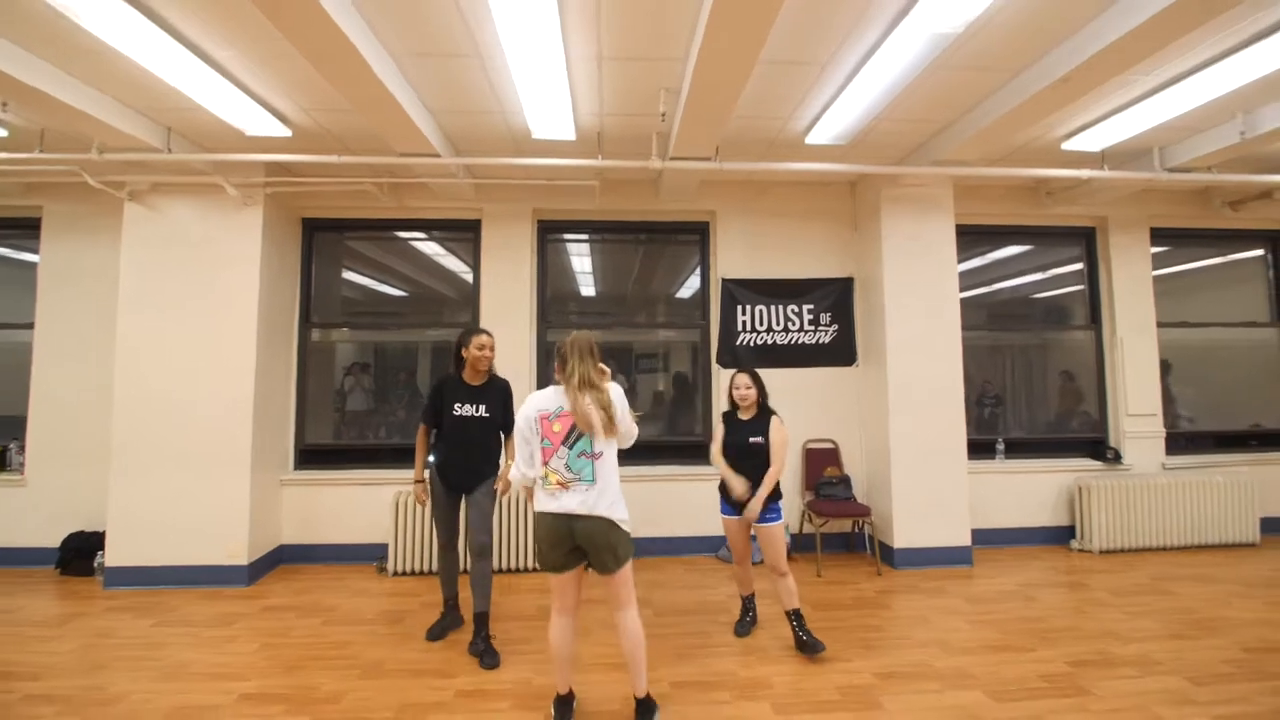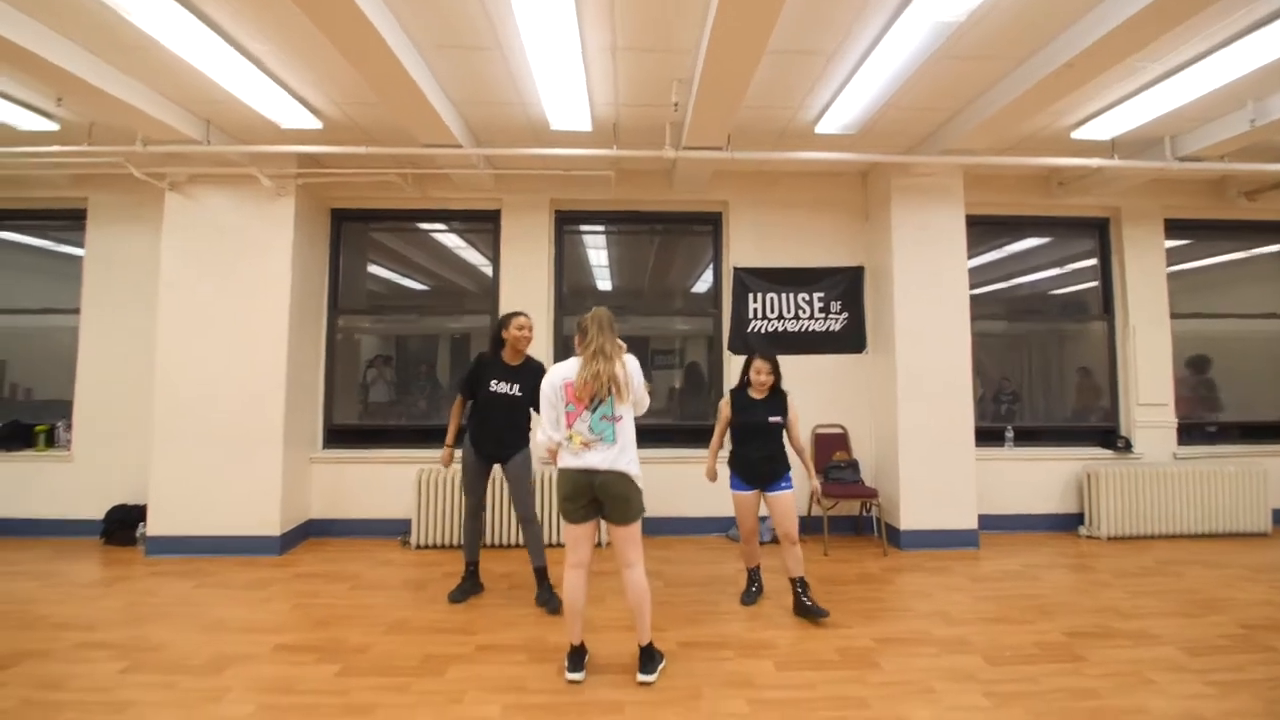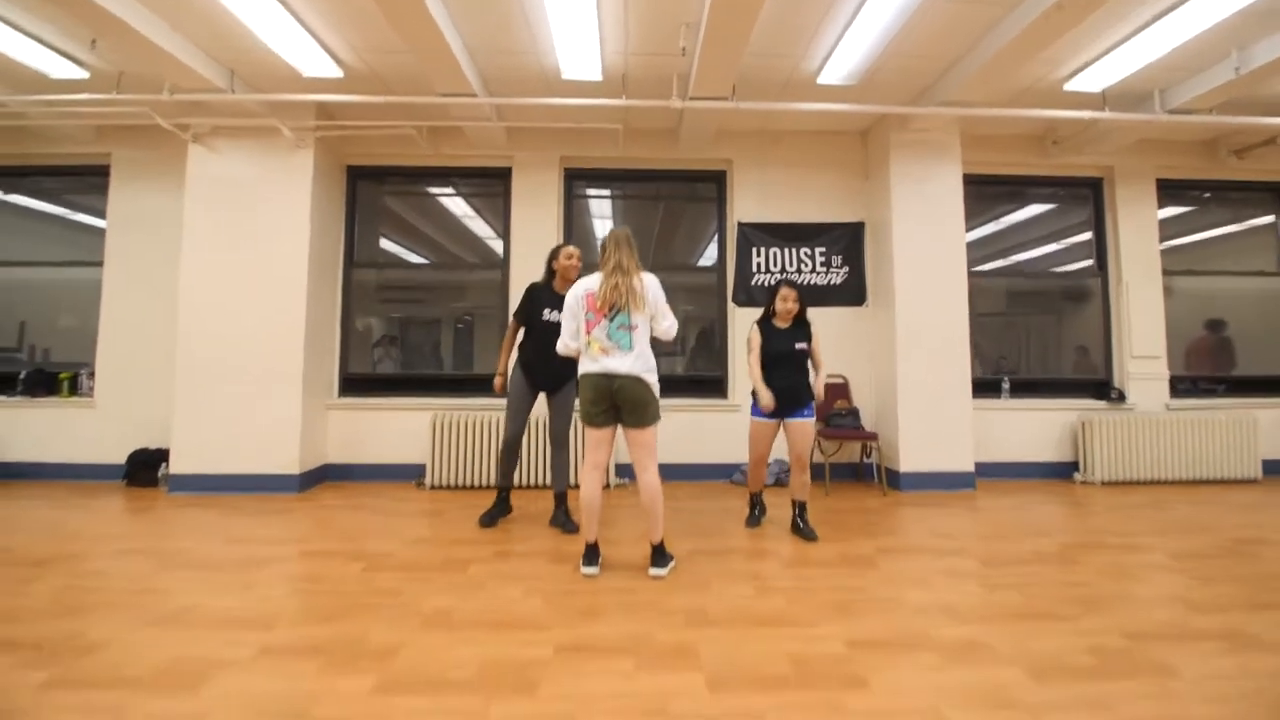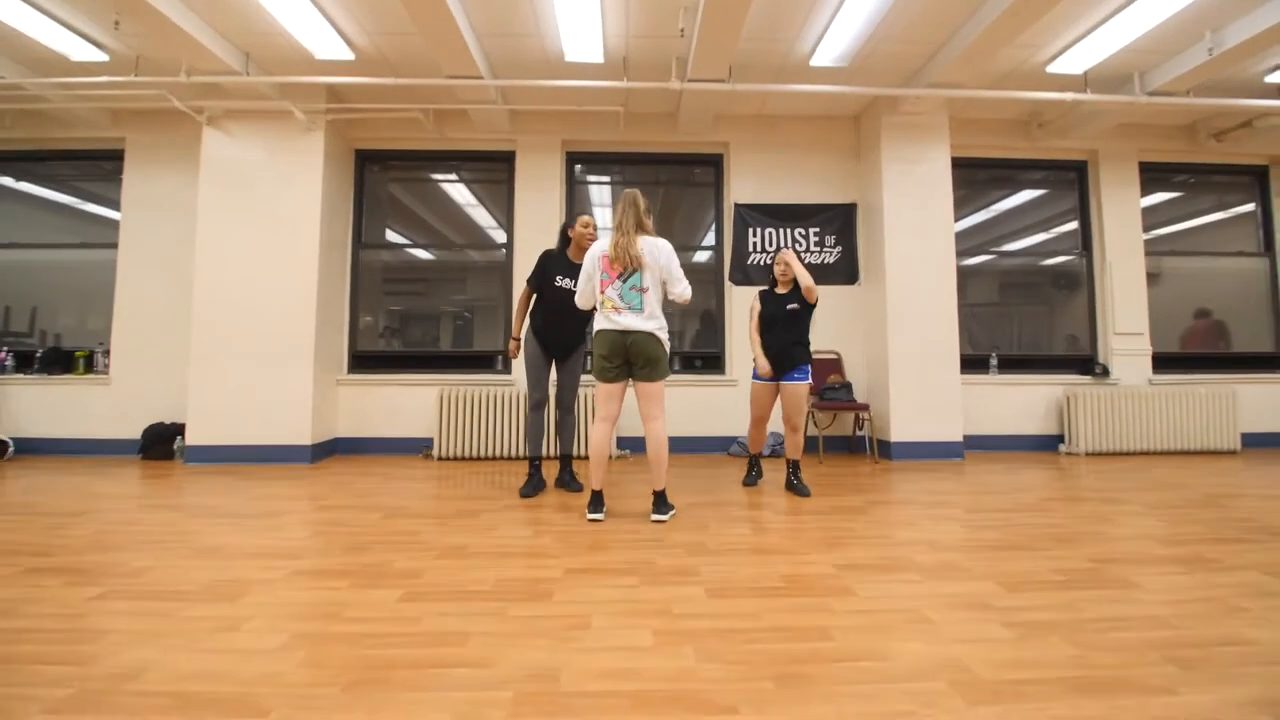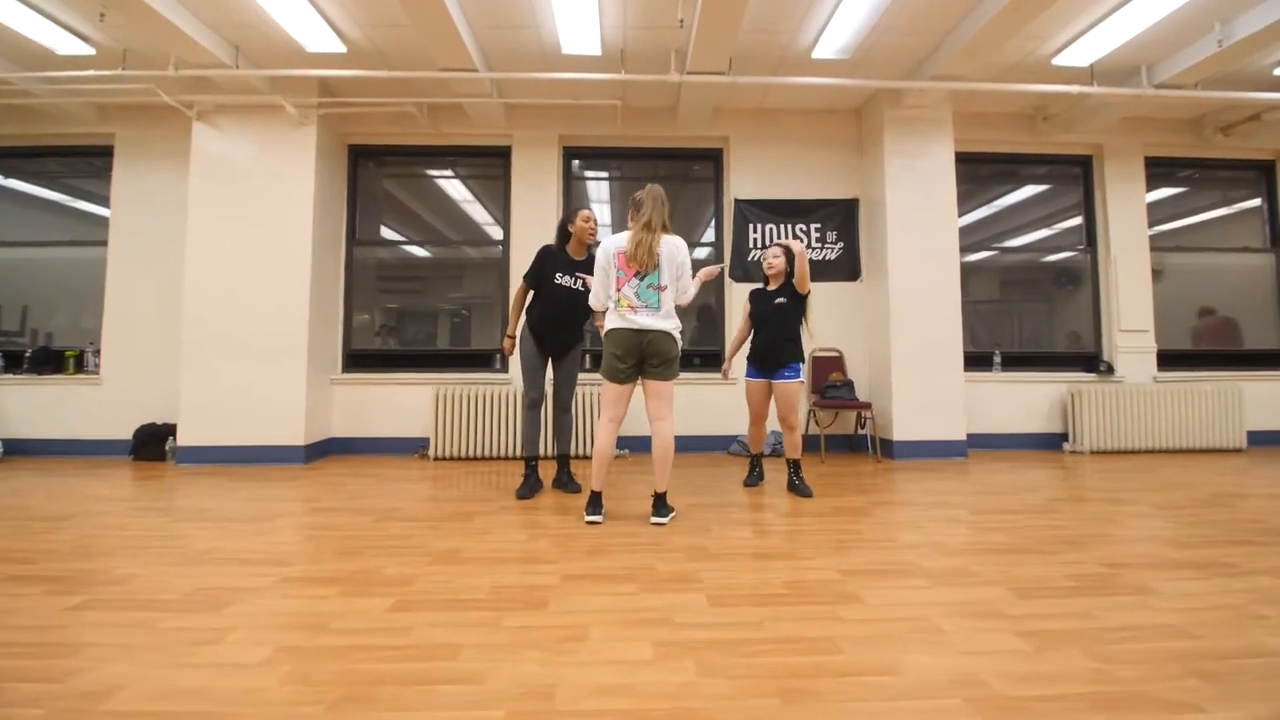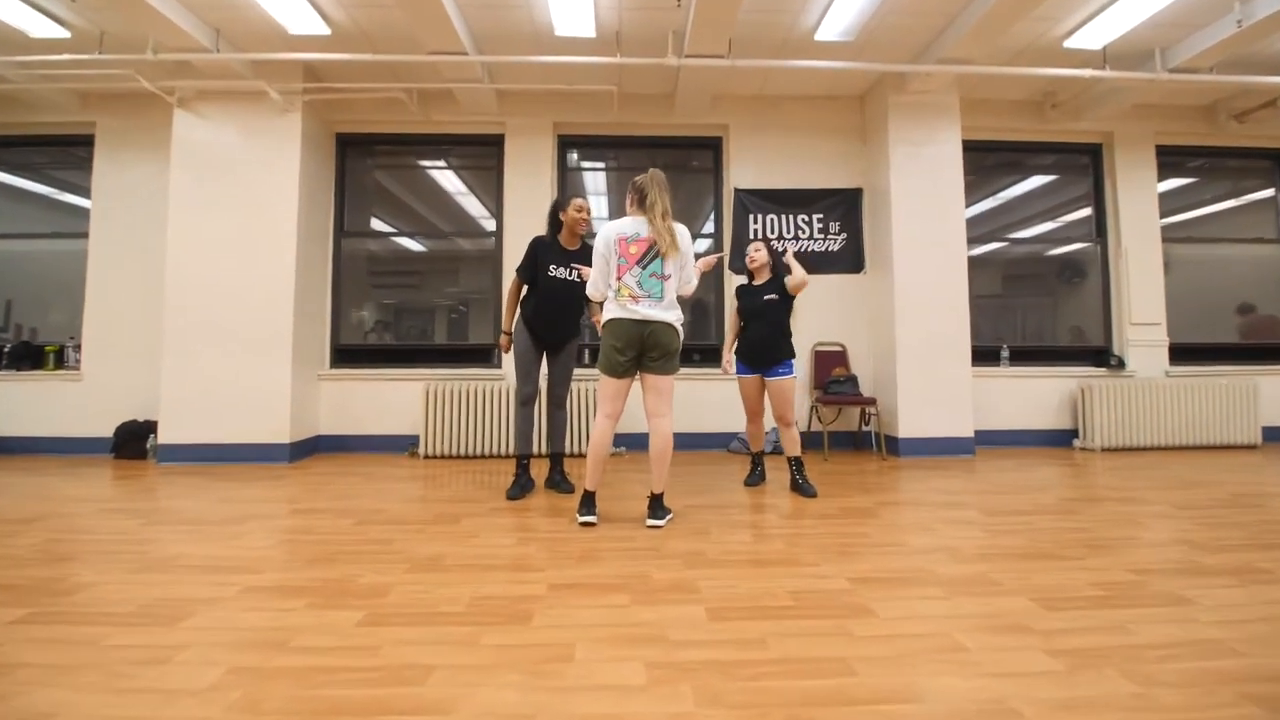
dt=0.4s
person 1, frame 1
left shoulder: (533, 404)
right shoulder: (611, 396)
left elbow: (524, 472)
right elbow: (627, 438)
left wrist: (543, 490)
left hip: (552, 518)
right hip: (602, 516)
left knee: (563, 610)
right knee: (625, 607)
person 1, frame 2
left shoulder: (556, 374)
right shoulder: (628, 366)
left elbow: (549, 437)
right elbow: (641, 407)
left wrist: (557, 452)
left hip: (574, 475)
right hip: (618, 474)
left knee: (576, 564)
right knee: (631, 564)
left ankle: (576, 656)
right ankle: (647, 656)
person 1, frame 3
left shoulder: (581, 288)
right shoulder: (647, 283)
left elbow: (567, 345)
right elbow: (668, 331)
left hip: (595, 381)
right hip: (636, 380)
left knee: (594, 466)
right knee: (646, 466)
left ankle: (590, 553)
right ankle: (658, 553)
person 1, frame 4
left shoulder: (598, 250)
right shoulder: (661, 247)
left elbow: (583, 301)
right elbow: (682, 295)
right wrist: (673, 277)
left hip: (609, 337)
right hip: (648, 338)
left knee: (604, 419)
right knee: (653, 419)
left ankle: (596, 500)
right ankle: (660, 501)
person 1, frame 5
left shoulder: (610, 245)
right shoulder: (675, 246)
left elbow: (598, 303)
right elbow: (683, 298)
left wrist: (596, 287)
right wrist: (701, 277)
left hip: (621, 336)
right hip: (661, 337)
left knee: (610, 419)
right knee: (661, 419)
left ankle: (595, 501)
right ankle: (660, 503)
person 1, frame 6
left shoulder: (610, 231)
right shoulder: (678, 233)
left elbow: (596, 291)
right elbow: (685, 288)
left wrist: (590, 276)
right wrist: (701, 267)
left hip: (620, 327)
right hip: (662, 328)
left knee: (606, 415)
right knee: (660, 415)
left ankle: (588, 502)
right ankle: (657, 505)
person 2, frame 1
left shoulder: (500, 388)
right shoulder: (444, 386)
left elbow: (509, 433)
right elbow: (425, 431)
left wrist: (509, 468)
right wrist: (419, 476)
left hip: (484, 477)
right hip: (444, 476)
left knee: (481, 548)
right knee: (446, 544)
left ankle: (481, 636)
right ankle: (451, 610)
person 2, frame 2
left shoulder: (535, 371)
right shoulder: (484, 363)
right elbow: (461, 402)
right wrist: (449, 443)
left hip: (516, 448)
right hip: (477, 446)
left knee: (527, 514)
right knee: (473, 510)
left ankle: (544, 586)
right ankle: (471, 576)
person 2, frame 3
right shoulder: (536, 292)
right elbow: (513, 329)
right wrist: (501, 371)
left hip: (563, 379)
right hip: (526, 372)
left knee: (560, 440)
right knee: (512, 436)
left ankle: (561, 509)
right ankle: (502, 500)
person 2, frame 4
right shoulder: (550, 259)
right elbow: (527, 295)
right wrist: (515, 335)
left hip: (573, 345)
right hip: (539, 339)
left knee: (567, 405)
right knee: (537, 401)
left ankle: (566, 471)
right ankle: (535, 472)
person 2, frame 5
left shoulder: (595, 266)
right shoulder: (548, 255)
right elbow: (523, 291)
right wrist: (510, 333)
left hip: (570, 343)
right hip: (535, 337)
left knee: (564, 404)
right knee: (533, 400)
left ankle: (563, 471)
right ankle: (531, 473)
person 2, frame 6
left shoulder: (590, 255)
right shoulder: (540, 246)
left elbow: (594, 299)
right elbow: (517, 285)
left wrist: (600, 319)
right wrist: (506, 329)
left hip: (566, 337)
right hip: (529, 330)
left knee: (558, 400)
right knee: (526, 396)
left ankle: (556, 470)
right ankle: (522, 473)
person 3, frame 1
left shoulder: (772, 421)
right shoulder: (725, 421)
left elbow: (776, 465)
right elbow: (715, 455)
left wrist: (758, 500)
right wrist: (731, 478)
left hip: (765, 502)
right hip: (732, 500)
left knee: (779, 567)
right knee: (740, 559)
left ankle: (800, 631)
right ankle: (748, 610)
person 3, frame 2
left shoulder: (783, 401)
right shoulder: (733, 400)
left elbow: (796, 439)
right elbow: (720, 433)
left wrist: (812, 473)
right wrist: (711, 463)
left hip: (778, 476)
right hip: (743, 475)
left knee: (789, 535)
right knee: (748, 534)
left ankle: (802, 596)
right ankle: (754, 581)
person 3, frame 3
left shoulder: (806, 329)
right shoulder: (759, 329)
left elbow: (818, 364)
right elbow: (753, 363)
left wrist: (819, 380)
right wrist: (761, 391)
left hip: (800, 403)
right hip: (767, 403)
left knee: (801, 461)
right knee: (757, 460)
left ankle: (800, 517)
right ankle: (756, 504)
person 3, frame 4
left shoulder: (804, 295)
right shoulder: (762, 297)
left elbow: (809, 284)
right elbow: (754, 330)
left wrist: (794, 258)
right wrist: (759, 357)
left hip: (796, 366)
right hip: (766, 366)
left knee: (794, 423)
right knee: (757, 421)
left ankle: (793, 475)
right ankle: (754, 466)
person 3, frame 5
left shoulder: (796, 289)
right shoulder: (755, 295)
left elbow: (801, 252)
right elbow: (744, 331)
left wrist: (789, 245)
right wrist: (728, 359)
left hip: (787, 364)
right hip: (757, 364)
left knee: (789, 422)
right knee: (756, 419)
left ankle: (795, 475)
right ankle: (755, 467)
person 3, frame 6
left shoulder: (782, 283)
right shoulder: (741, 291)
left elbow: (802, 280)
right elbow: (734, 326)
left wrist: (789, 259)
right wrist: (726, 352)
left hip: (779, 360)
right hip: (747, 361)
left knee: (785, 418)
right knee: (753, 416)
left ankle: (797, 474)
right ankle: (757, 466)
